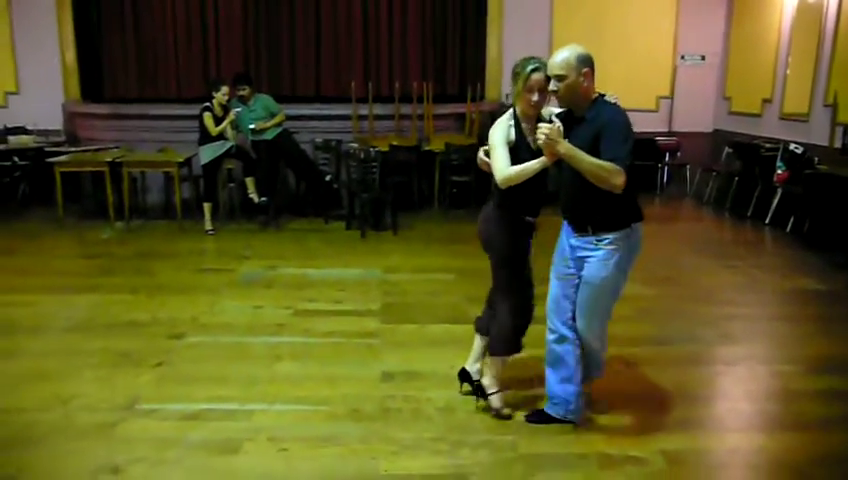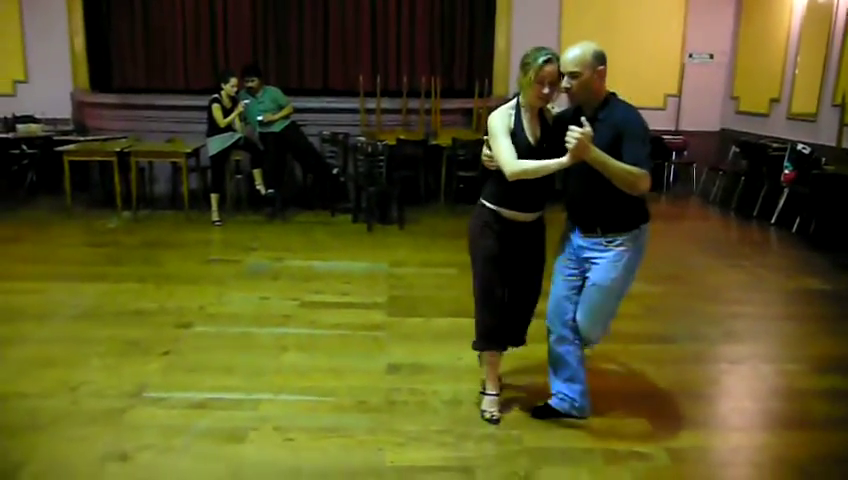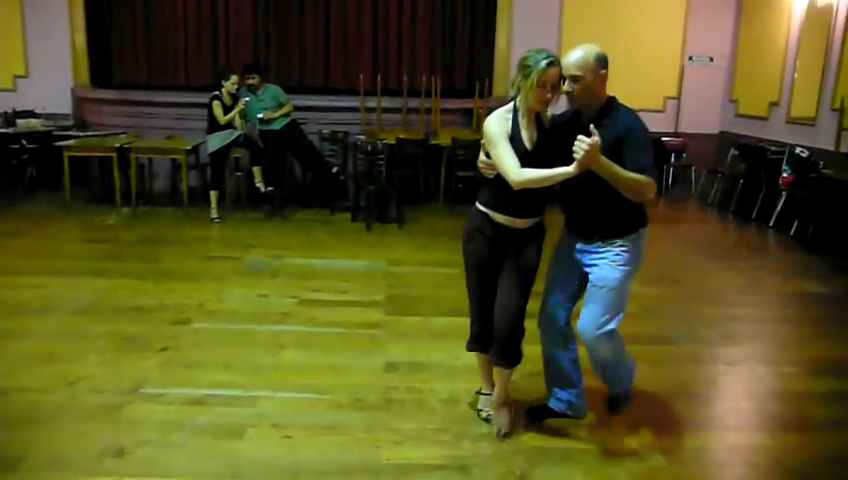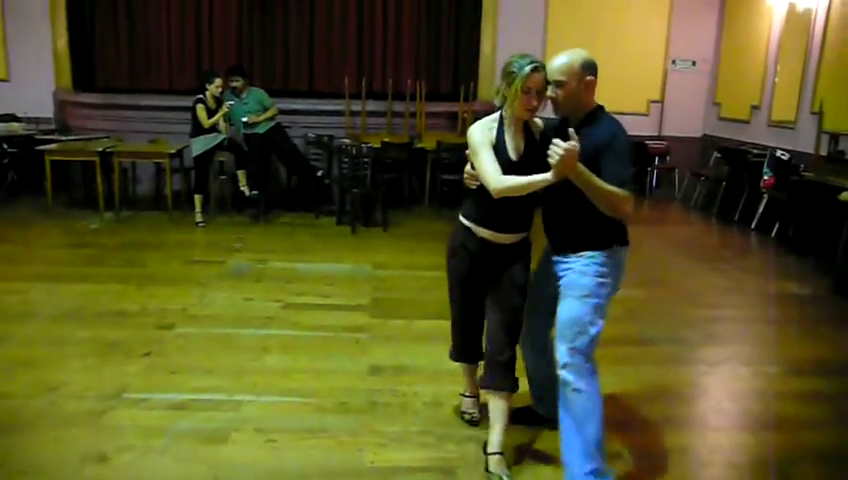
dt=0.3s
person 1, frame 1
left shoulder: (611, 119)
right shoulder: (564, 120)
left elbow: (615, 180)
left wrist: (563, 148)
left hip: (612, 237)
right hip: (573, 232)
left knee: (588, 323)
right knee: (559, 320)
left ankle: (589, 370)
right ankle: (563, 404)
person 1, frame 2
left shoulder: (626, 119)
right shoulder: (567, 118)
left elbow: (640, 183)
left wrist: (591, 153)
right wrist: (498, 157)
left hip: (617, 240)
right hip: (576, 233)
left knee: (589, 322)
right knee: (559, 317)
right ankle: (569, 398)
person 1, frame 3
left shoulder: (627, 125)
right shoulder: (563, 122)
left elbow: (646, 192)
left wrist: (598, 162)
right wrist: (494, 163)
left hip: (615, 242)
right hip: (574, 235)
left knee: (594, 330)
right knee: (552, 319)
left ankle: (621, 379)
right ankle: (567, 399)
person 1, frame 4
left shoulder: (610, 135)
right shoulder: (553, 130)
left elbow: (624, 207)
left wrist: (576, 170)
right wrist: (478, 173)
left hip: (593, 258)
right hip: (557, 252)
left knee: (571, 357)
right knee: (531, 333)
right ankle: (546, 407)
person 2, frame 1
left shoulder: (547, 122)
right shoulder: (502, 128)
right elbow: (504, 177)
right wrist: (545, 160)
left hip: (522, 224)
right hip: (502, 223)
left knee: (503, 299)
right knee: (518, 304)
left ankle: (474, 369)
right ankle: (490, 381)
person 2, frame 2
left shoulder: (553, 117)
right shoulder: (501, 118)
right elbow: (512, 169)
right wrist: (566, 160)
left hip: (532, 225)
right hip: (492, 221)
left knee: (523, 304)
right knee: (490, 303)
left ankle: (491, 363)
right ankle: (490, 386)
person 2, frame 3
left shoulder: (551, 121)
right shoulder: (497, 122)
right elbow: (516, 177)
right wrist: (574, 169)
left hip: (528, 234)
right hip: (486, 227)
left knee: (508, 318)
right knee: (482, 312)
left ankle: (500, 397)
right ankle: (487, 387)
person 2, frame 4
left shoulder: (542, 131)
right shoulder: (481, 131)
right elbow: (497, 185)
right wrist: (551, 175)
left hip: (514, 250)
right hip: (471, 242)
left knee: (503, 340)
right knee: (467, 325)
left ankle: (495, 446)
right ankle: (470, 390)
person 3, frame 1
left shoulder: (225, 108)
right shoulder: (206, 109)
right elbow: (213, 132)
left wrist: (233, 142)
right wrist: (228, 120)
left hip: (223, 143)
right hip: (208, 147)
left knee: (248, 158)
right knee: (210, 183)
left ankle: (252, 192)
right ankle: (207, 220)
person 3, frame 2
left shoulder: (234, 100)
right shoulder: (215, 101)
right elbow: (222, 123)
left wrist: (241, 135)
right wrist: (237, 111)
left hip: (231, 135)
right hip: (216, 139)
left knee: (256, 150)
right knee: (218, 174)
left ankle: (259, 184)
right ankle: (214, 211)
person 3, frame 3
left shoulder: (234, 97)
right shoulder: (216, 98)
right elbow: (222, 120)
left wrist: (241, 133)
right wrist: (237, 109)
left hip: (231, 132)
right hip: (216, 136)
left knee: (256, 147)
right knee: (217, 171)
left ankle: (258, 181)
right ankle: (213, 208)
person 3, frame 4
left shoulder: (218, 101)
right shoulder: (199, 101)
right elbow: (206, 124)
left wrist: (226, 137)
right wrist: (222, 112)
left hip: (215, 136)
right hip: (201, 139)
left knee: (240, 150)
right knee: (201, 175)
left ankle: (243, 185)
right ankle: (198, 212)
person 4, frame 1
left shoulder: (264, 100)
right shoulder: (234, 105)
left elbow: (282, 115)
left wrist: (267, 125)
left hip: (277, 134)
right hip: (259, 142)
left knee: (299, 158)
right knee: (267, 172)
left ankle: (322, 184)
right ankle: (271, 208)
person 4, frame 2
left shoulder: (272, 92)
right shoulder: (242, 96)
left elbow: (290, 108)
left wrist: (275, 117)
left hip: (285, 126)
right hip: (267, 133)
left knee: (306, 150)
right knee: (274, 163)
left ankle: (328, 177)
right ankle: (277, 198)
person 4, frame 3
left shoulder: (273, 90)
right shoulder: (243, 94)
left elbow: (290, 106)
left wrist: (275, 114)
left hip: (285, 124)
right hip: (267, 131)
left knee: (305, 148)
right knee: (274, 160)
left ankle: (328, 176)
right ankle: (276, 195)
person 4, frame 4
left shoulder: (257, 93)
right shoulder: (227, 97)
left elbow: (274, 109)
left wrist: (259, 118)
left hip: (269, 127)
right hip: (251, 134)
left knee: (290, 151)
right knee: (258, 164)
left ankle: (313, 179)
right ankle: (262, 199)
